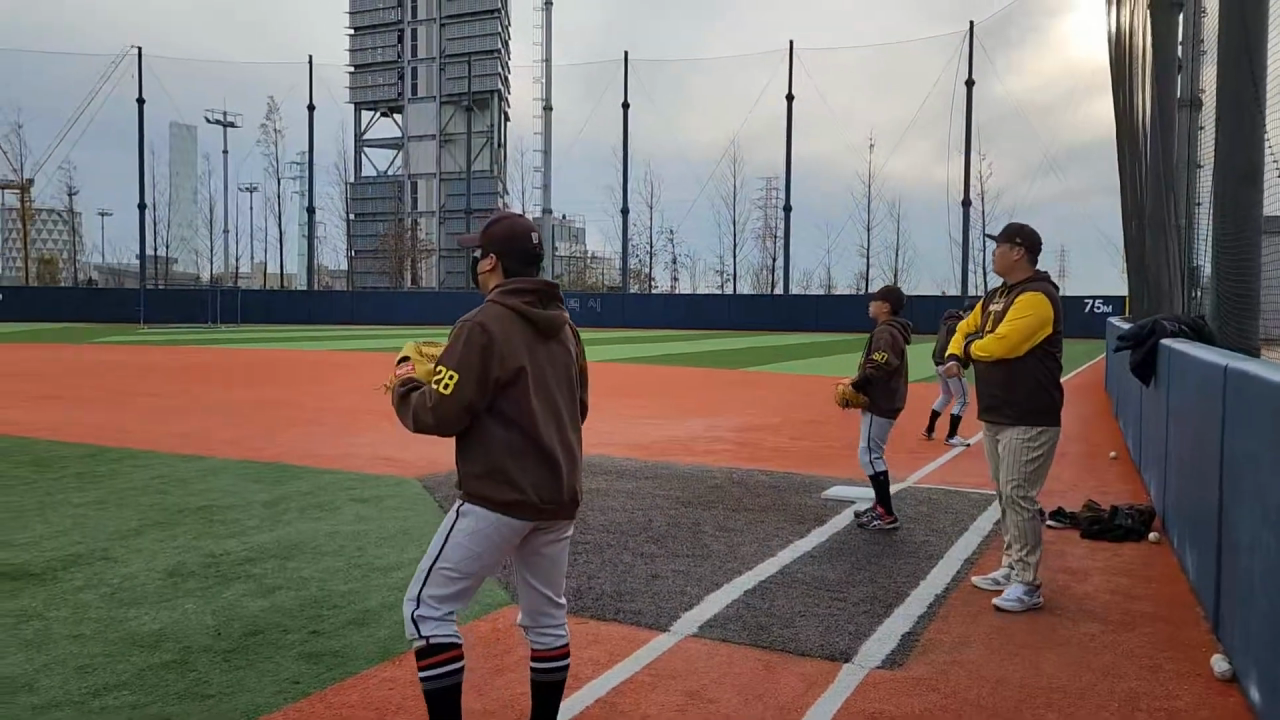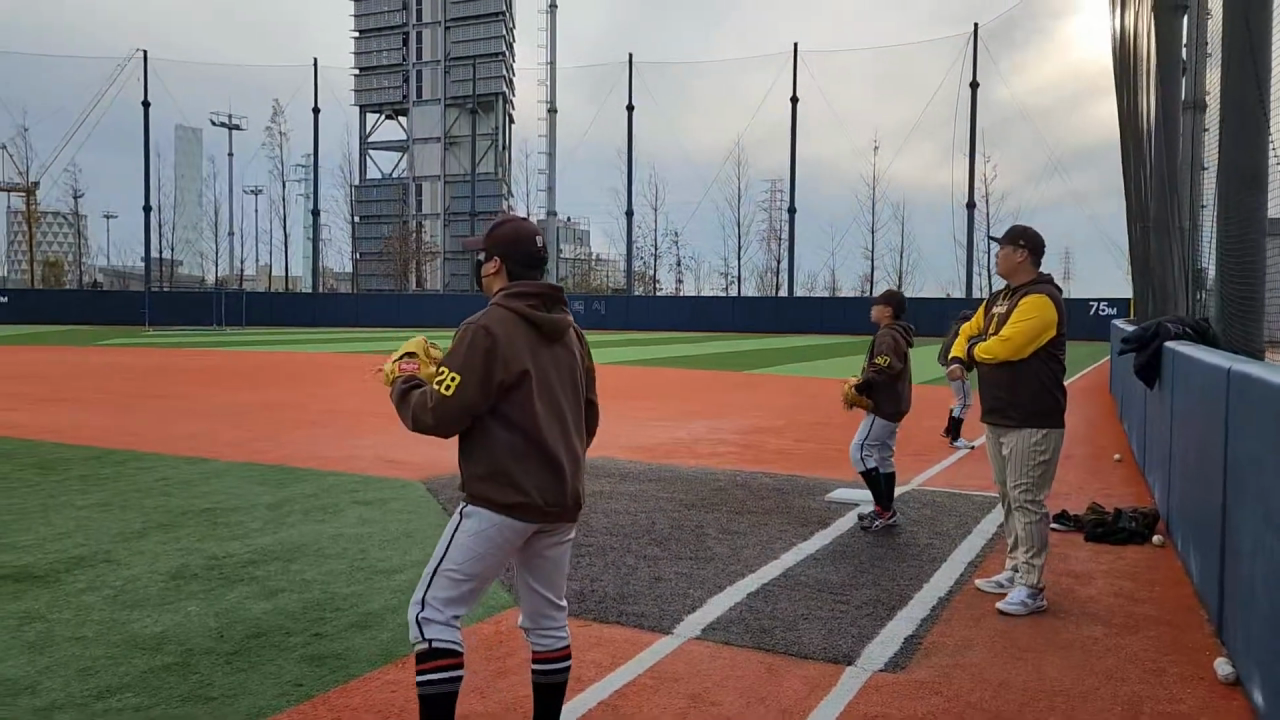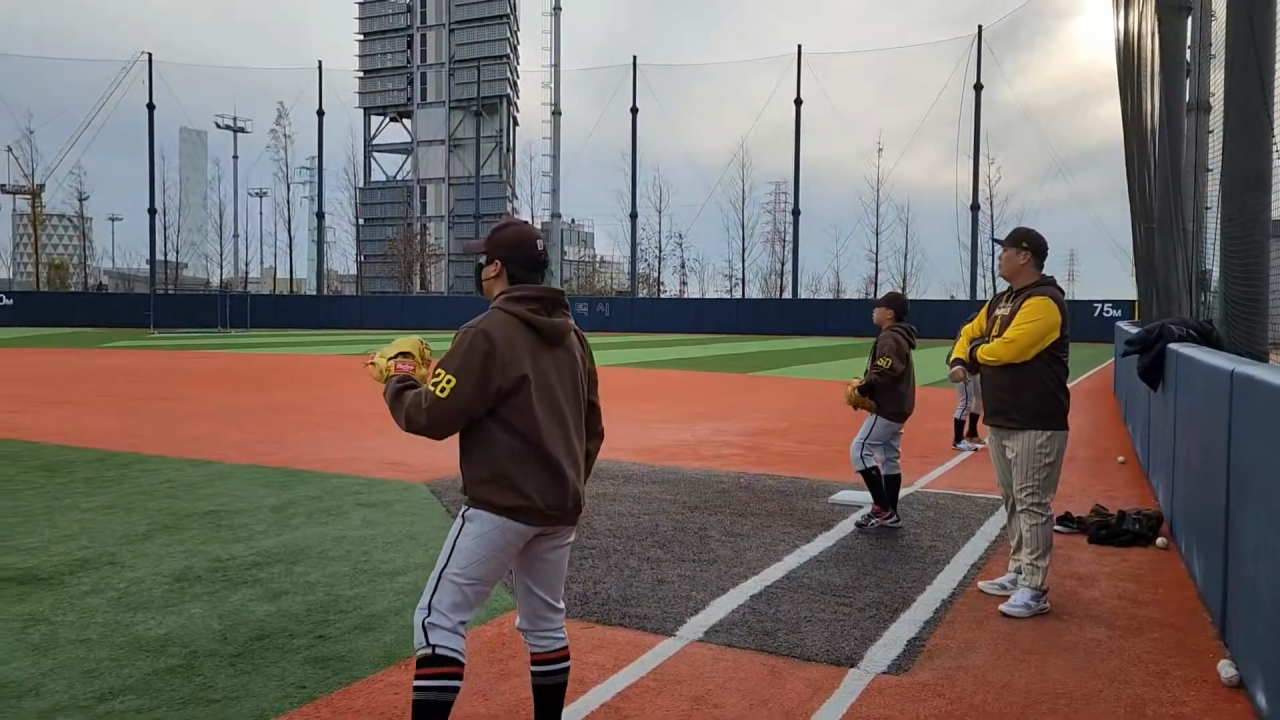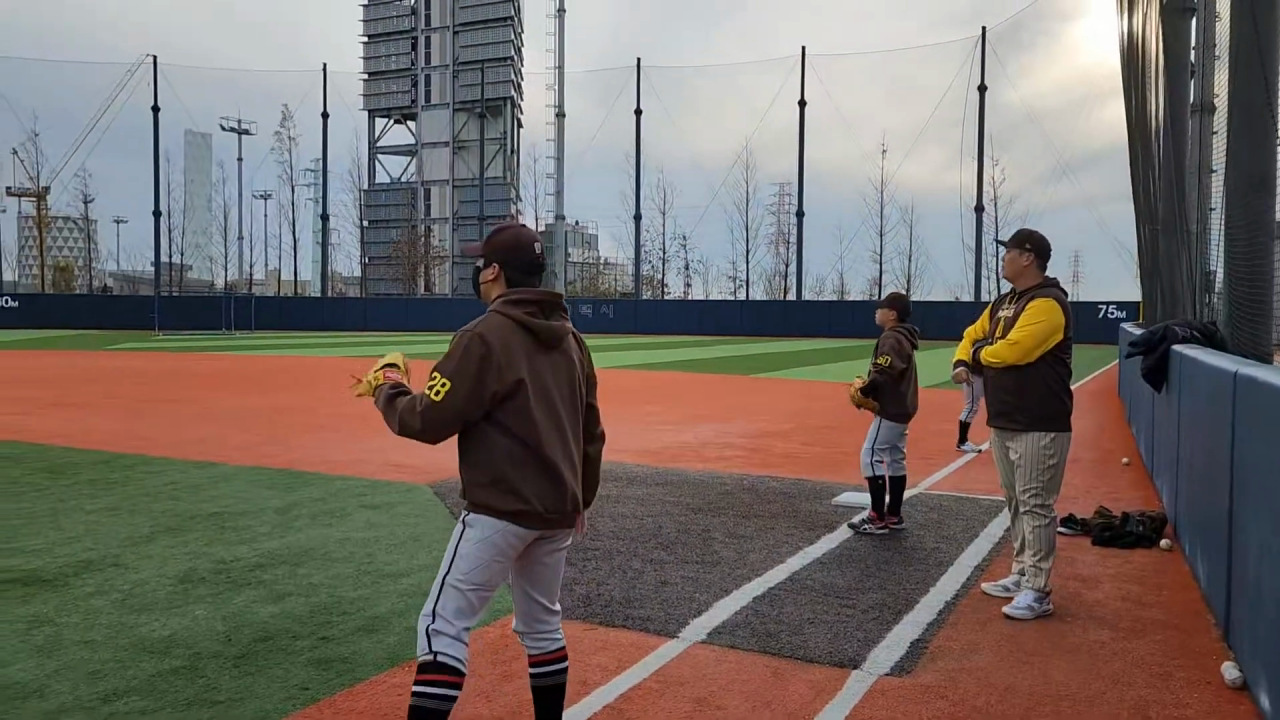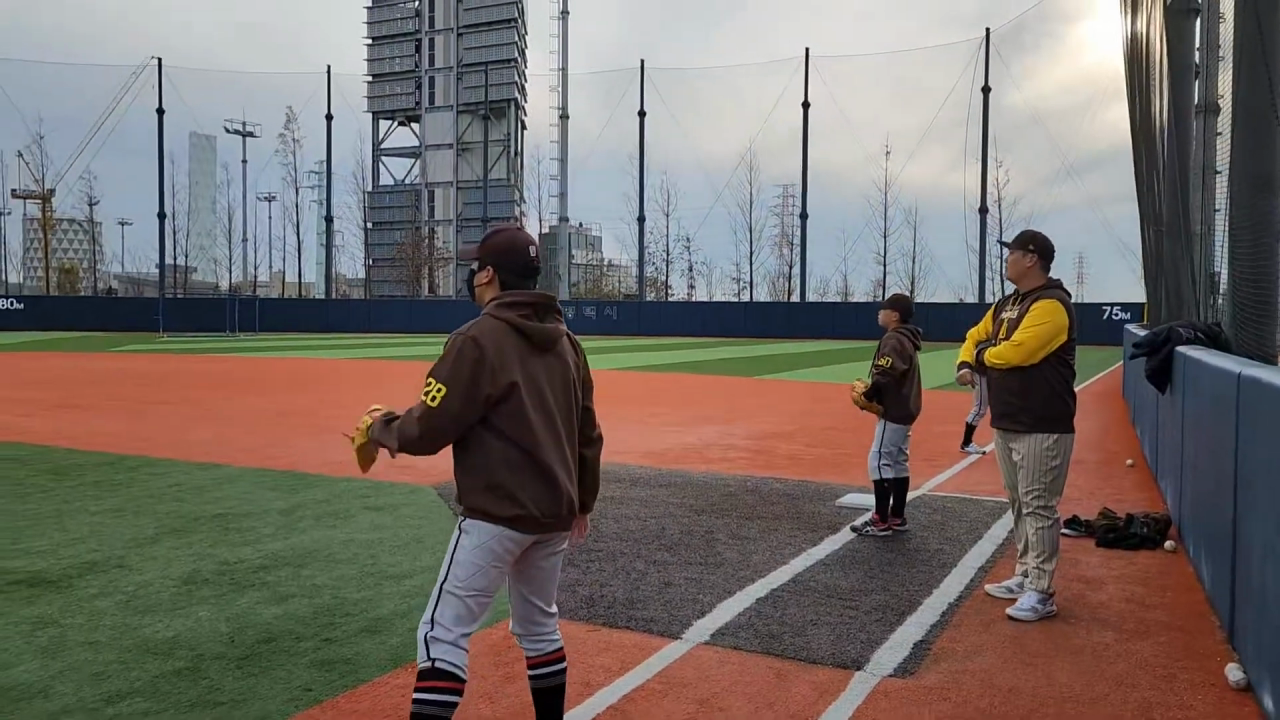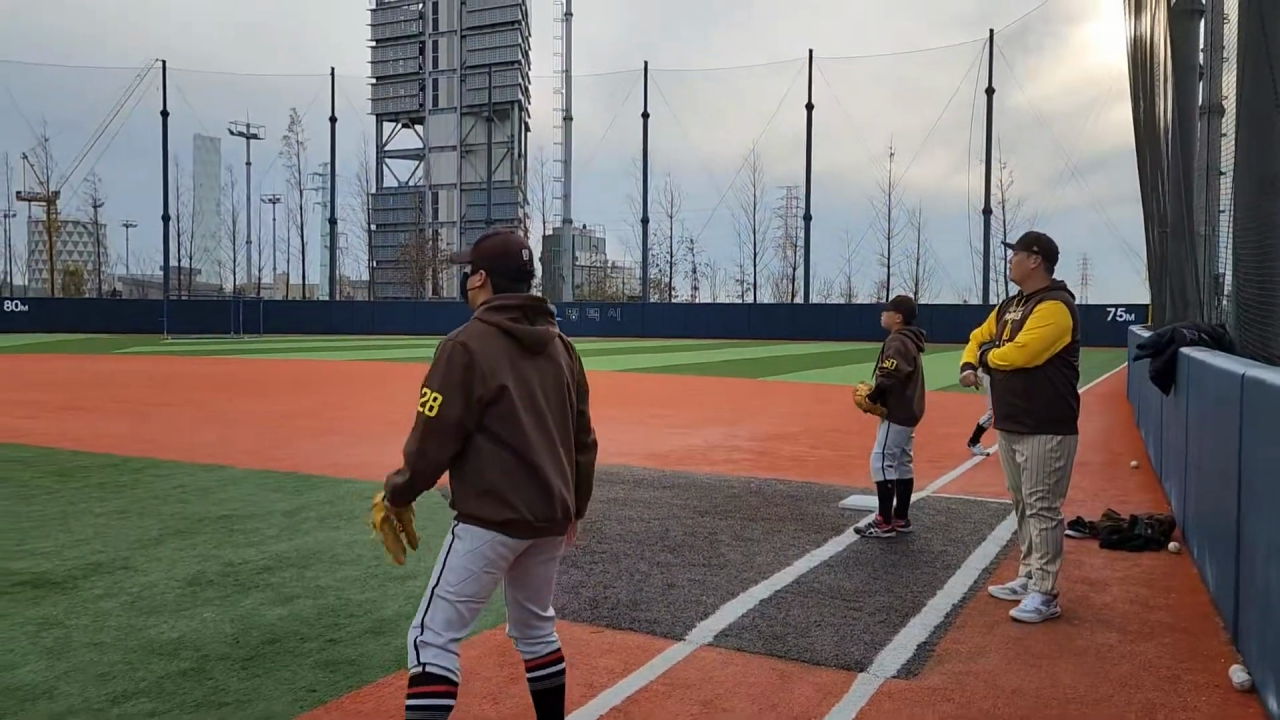
dt=0.1s
person 1, frame 1
left shoulder: (482, 326)
right shoulder: (564, 328)
left elbow: (439, 416)
left wrist: (403, 387)
left hip: (495, 500)
right hip: (558, 500)
left knee: (427, 608)
right knee: (547, 618)
person 1, frame 2
left shoulder: (487, 329)
right shoulder: (570, 331)
left elbow: (439, 416)
right elbow: (588, 416)
left wrist: (403, 384)
left hip: (498, 502)
right hip: (561, 502)
left knee: (433, 611)
right knee: (548, 620)
person 1, frame 3
left shoulder: (487, 334)
right shoulder: (570, 335)
left elbow: (433, 416)
right elbow: (591, 424)
left wrist: (398, 382)
left hip: (500, 506)
right hip: (559, 506)
left knee: (439, 619)
right knee: (546, 621)
person 1, frame 4
left shoulder: (483, 337)
right shoulder: (569, 338)
left elbow: (427, 421)
right elbow: (592, 430)
left wrist: (387, 389)
right wrist: (581, 496)
left hip: (499, 510)
right hip: (558, 509)
left knee: (444, 626)
right knee: (542, 623)
person 1, frame 5
left shoulder: (474, 341)
right shoulder: (565, 340)
left elbow: (427, 430)
right elbow: (588, 434)
left wrist: (385, 428)
right wrist: (581, 501)
left hip: (495, 515)
right hip: (555, 512)
left knee: (444, 632)
right knee: (538, 625)
person 1, frame 6
left shoulder: (466, 345)
right shoulder: (559, 344)
left elbow: (433, 442)
right elbow: (583, 438)
left wrist: (398, 490)
right wrist: (574, 506)
left hip: (490, 519)
right hip: (551, 516)
left knee: (434, 636)
right knee: (535, 628)
person 2, frame 1
left shoulder: (1037, 297)
right shoulder: (995, 297)
left elbow: (1000, 345)
right elbow: (966, 330)
left wrist: (970, 347)
right wrist: (954, 357)
left hip: (1030, 419)
right hip: (995, 415)
left knee: (1020, 497)
right knee: (1006, 496)
left ankle: (1028, 585)
right ankle: (1011, 569)
person 2, frame 2
left shoulder: (1041, 300)
right shoulder: (997, 299)
left elbow: (1004, 347)
right elbow: (968, 332)
left wrist: (973, 350)
right wrist: (956, 360)
left hip: (1034, 422)
right hip: (998, 418)
left knee: (1026, 501)
right knee: (1009, 499)
left ankle: (1031, 588)
right ankle: (1015, 571)
person 2, frame 3
left shoulder: (1044, 301)
right shoulder: (999, 302)
left elbow: (1008, 349)
right elbow: (970, 334)
left wrist: (976, 352)
right wrist: (959, 361)
left hip: (1037, 423)
right hip: (1000, 419)
left knee: (1033, 503)
right knee: (1012, 500)
left ankle: (1035, 590)
right ankle: (1018, 573)
person 2, frame 4
left shoulder: (1048, 303)
right shoulder: (1002, 303)
left elbow: (1012, 351)
right elbow: (973, 335)
left wrist: (979, 354)
right wrist: (962, 362)
left hip: (1040, 425)
right hip: (1003, 421)
left knee: (1035, 505)
right knee: (1015, 502)
left ankle: (1038, 592)
right ankle: (1021, 575)
person 2, frame 5
left shoulder: (1051, 305)
right shoulder: (1005, 305)
left elbow: (1015, 352)
right elbow: (976, 337)
left wrist: (983, 355)
right wrist: (965, 364)
left hip: (1043, 426)
right hip: (1006, 422)
left knee: (1039, 506)
right knee: (1019, 503)
left ankle: (1041, 593)
right ankle: (1024, 577)
person 2, frame 6
left shoulder: (1055, 306)
right shoulder: (1009, 306)
left elbow: (1019, 353)
right elbow: (979, 338)
left wrist: (986, 356)
right wrist: (969, 365)
left hip: (1047, 428)
right hip: (1010, 424)
left knee: (1043, 508)
right knee: (1022, 505)
left ankle: (1045, 595)
right ankle: (1028, 578)
person 3, frame 1
left shoulder: (884, 333)
right shoulder: (892, 332)
left elbow: (877, 369)
left wrist: (854, 386)
right wrist: (859, 385)
left hip: (880, 404)
right hip: (885, 402)
left knee: (870, 456)
right knee: (873, 454)
left ankle: (886, 514)
right ankle: (881, 508)
person 3, frame 2
left shoulder: (887, 337)
right shoulder: (894, 335)
left elbow: (879, 373)
left wrist: (857, 389)
right wrist: (862, 387)
left hip: (884, 407)
right hip: (890, 405)
left knee: (859, 451)
right knee: (883, 456)
left ankle: (884, 508)
right ankle: (884, 507)
person 3, frame 3
left shoulder: (889, 339)
right shoulder: (900, 337)
left elbow: (882, 375)
left wrist: (861, 390)
right wrist: (866, 387)
left hip: (887, 408)
right hip: (897, 406)
left knee: (860, 450)
right knee: (889, 457)
left ankle: (881, 508)
right ankle: (890, 512)
person 3, frame 4
left shoulder: (891, 338)
right shoulder: (901, 338)
left elbow: (882, 374)
left wrist: (863, 391)
right wrist: (869, 389)
left hip: (890, 409)
right hip: (900, 407)
left knee: (871, 457)
right knee: (895, 459)
left ankle: (878, 517)
right ankle: (893, 515)
person 3, frame 5
left shoulder: (893, 340)
right shoulder: (905, 340)
left elbow: (884, 375)
left wrist: (867, 395)
right wrist: (873, 393)
left hip: (893, 411)
right hip: (904, 409)
left knee: (879, 460)
right knee: (898, 461)
left ankle: (881, 521)
right ankle: (897, 516)
person 3, frame 6
left shoulder: (897, 342)
right shoulder: (909, 341)
left elbow: (888, 377)
left wrist: (871, 397)
right wrist: (876, 395)
left hip: (897, 413)
right hip: (907, 411)
left knee: (882, 461)
right knee: (902, 463)
left ankle: (884, 522)
right ankle: (901, 518)
